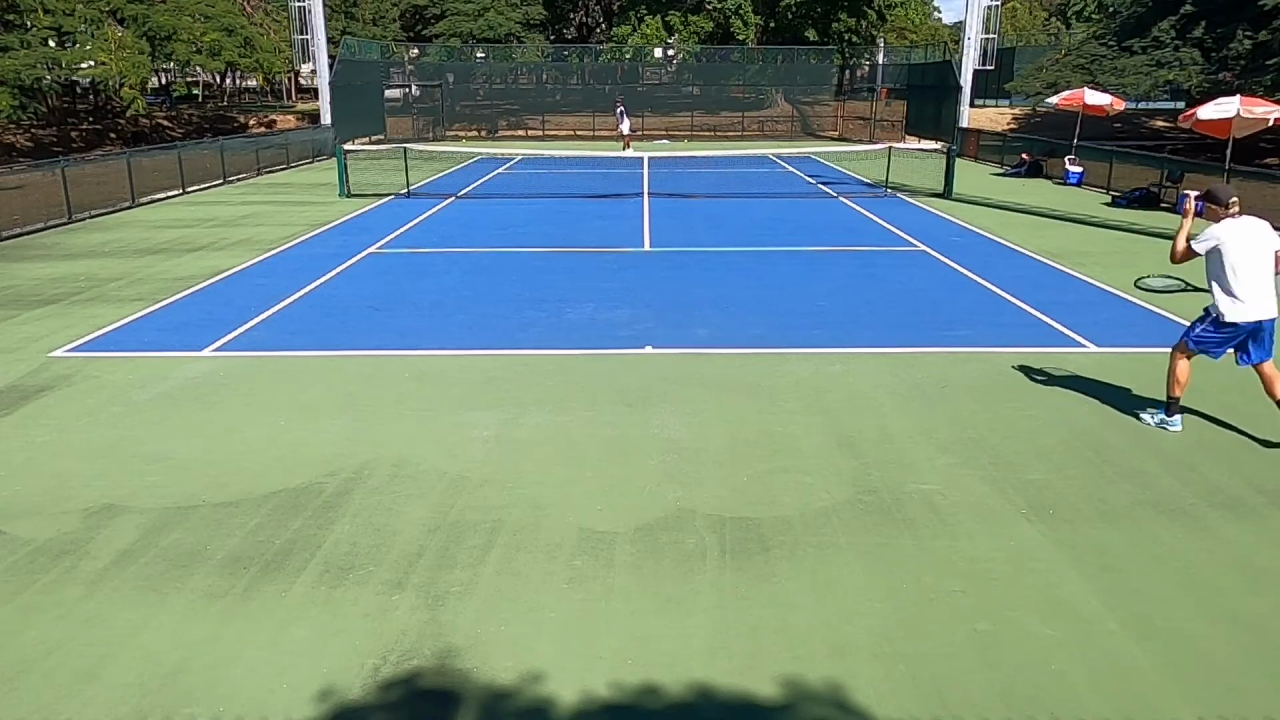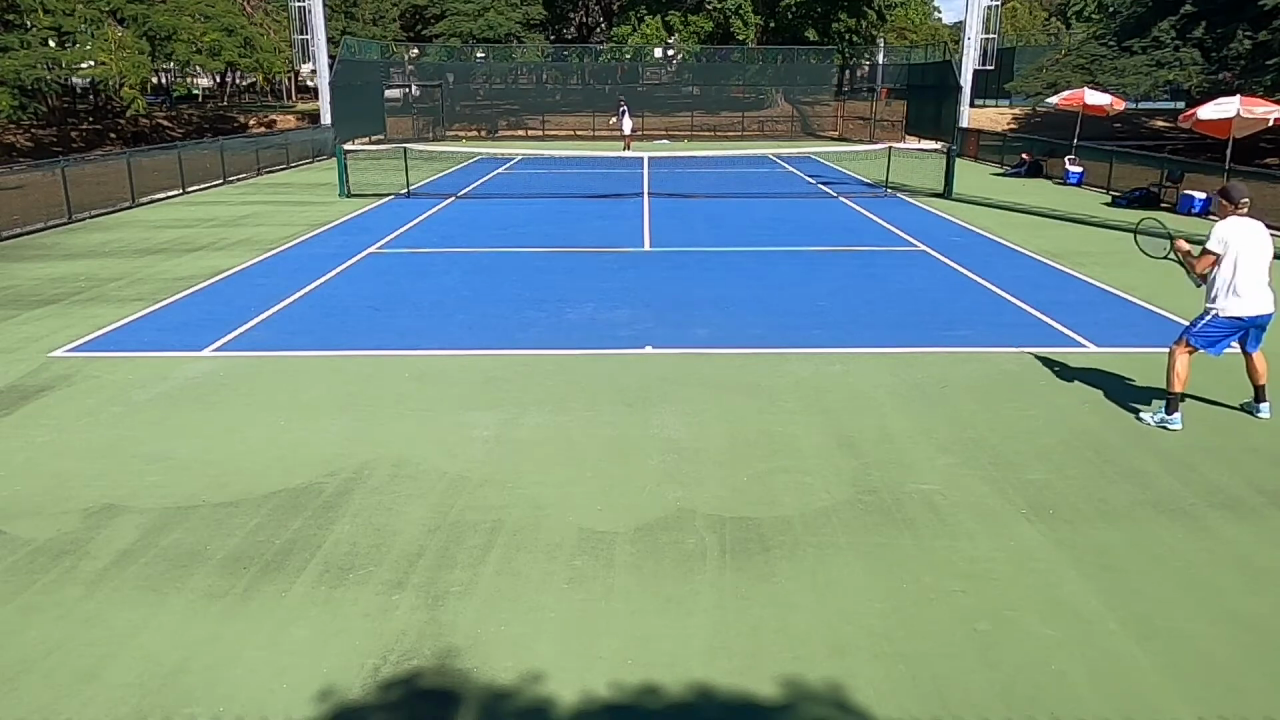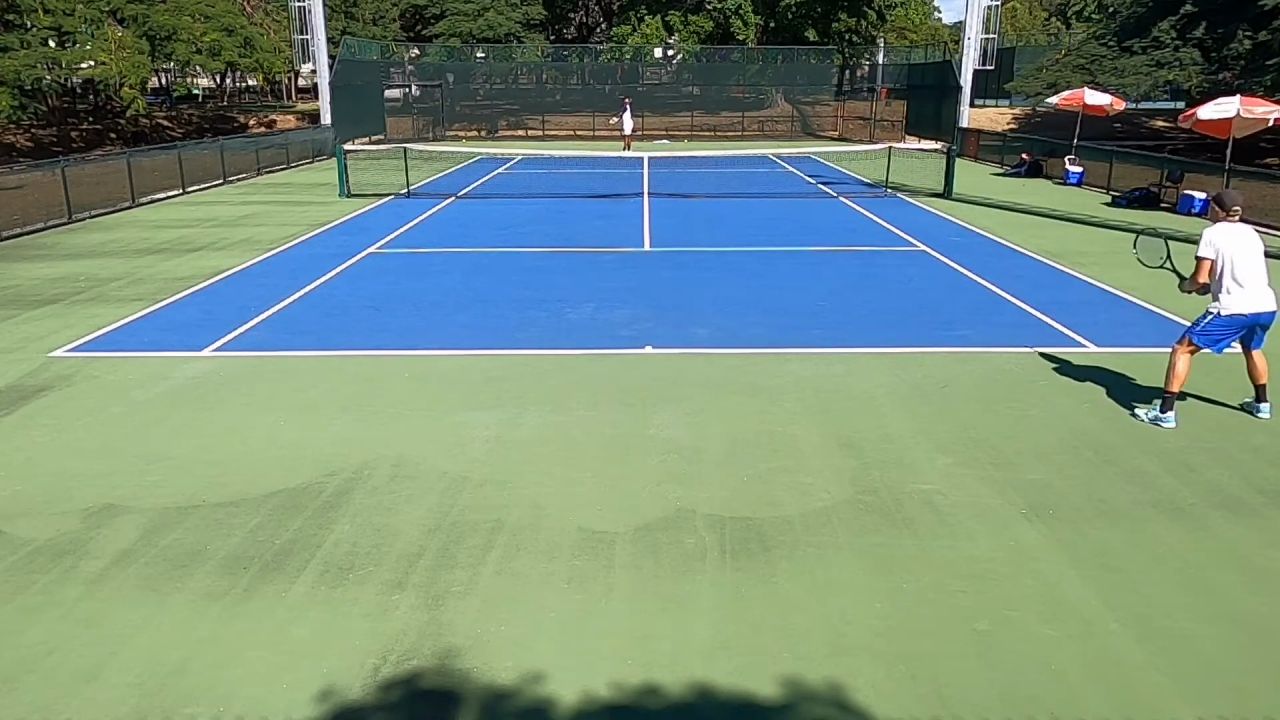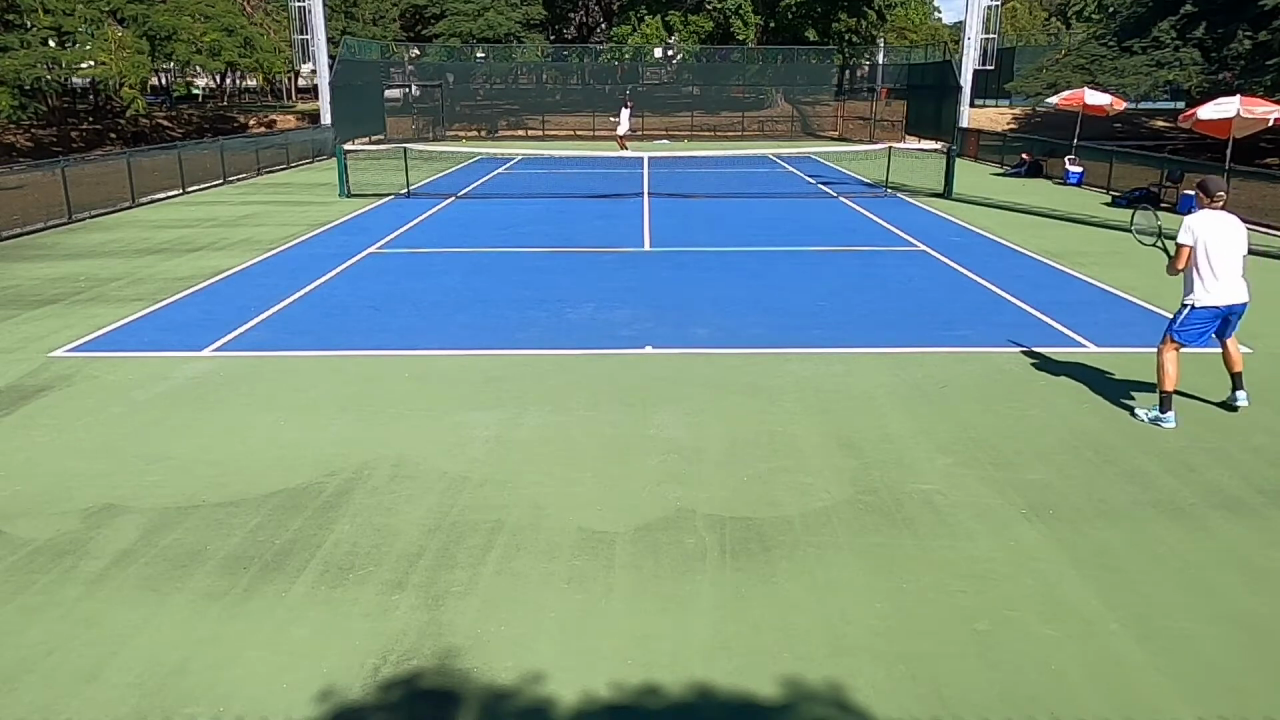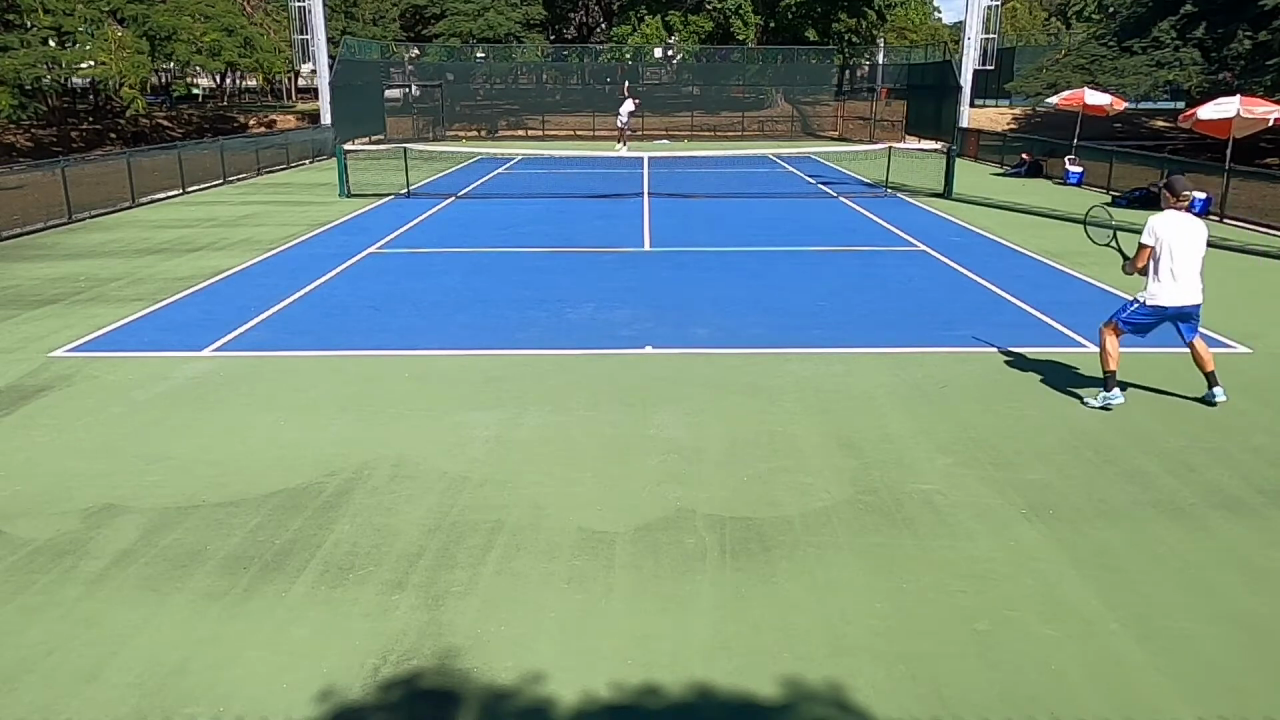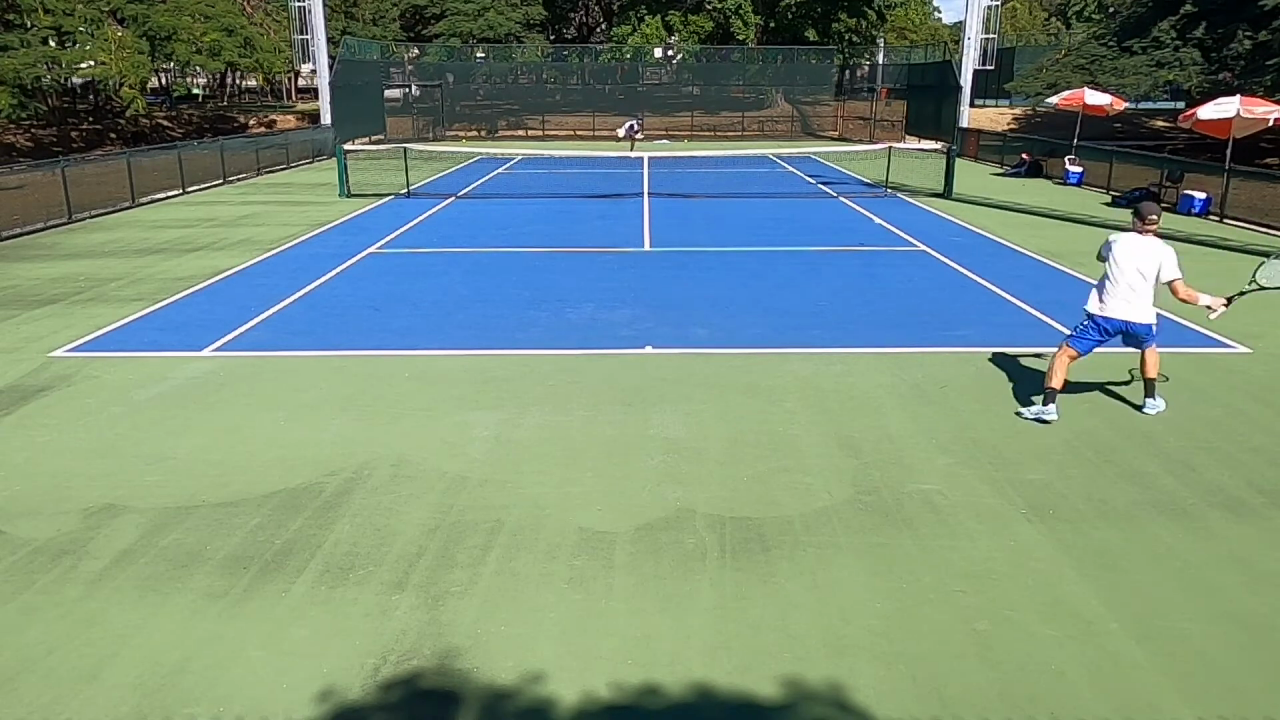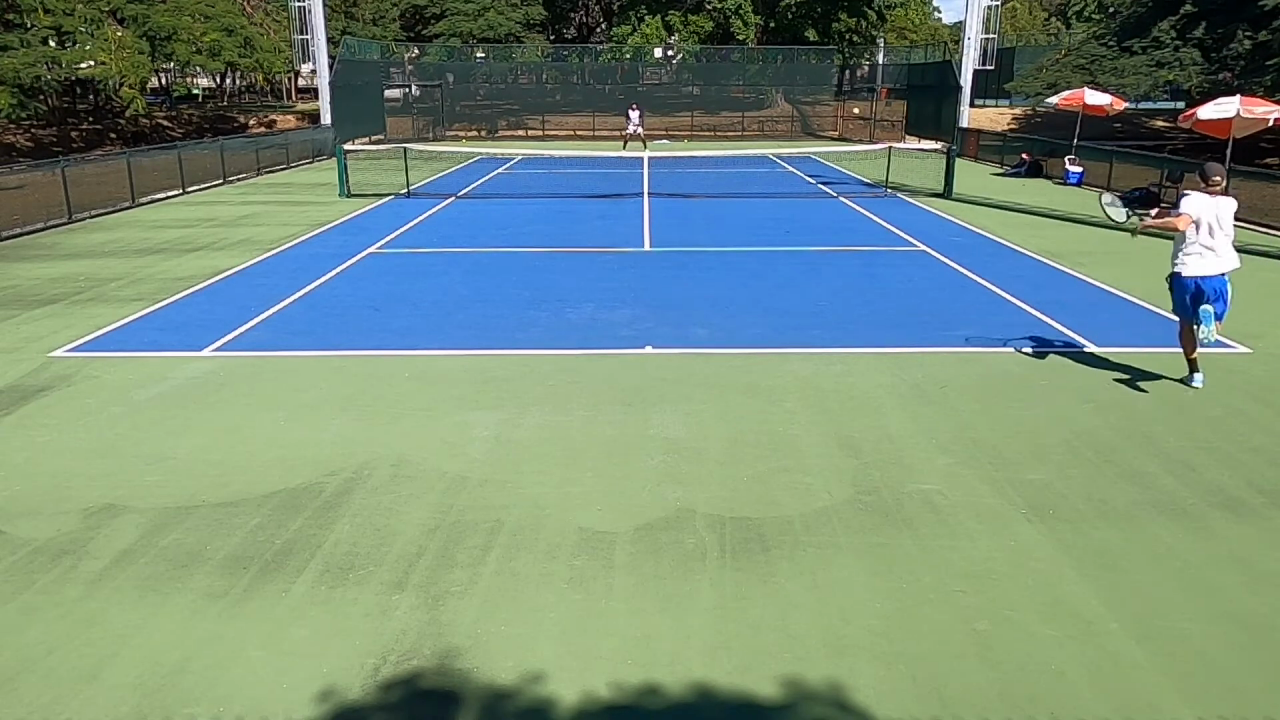
dt=0.5s
person 1, frame 1
left shoulder: (1217, 232)
left elbow: (1176, 257)
left wrist: (1187, 219)
left hip: (1232, 315)
left knee: (1180, 353)
left ankle: (1170, 415)
person 1, frame 2
left shoulder: (1223, 228)
right shoulder: (1262, 229)
left elbow: (1198, 268)
left wrist: (1184, 251)
left hip: (1230, 310)
right hip: (1264, 308)
left knee: (1179, 350)
right knee: (1251, 351)
left ankle: (1171, 413)
right ankle: (1261, 403)
person 1, frame 3
left shoulder: (1212, 234)
right shoulder: (1252, 234)
left elbow: (1200, 278)
left wrist: (1186, 285)
right wrist: (1206, 287)
left hip: (1234, 309)
right hip: (1266, 307)
left knee: (1182, 350)
right knee: (1252, 349)
left ankle: (1165, 412)
right ankle: (1261, 403)
person 1, frame 4
left shoulder: (1193, 221)
right shoulder: (1238, 224)
left elbow: (1178, 265)
left wrist: (1170, 267)
left hip: (1206, 301)
right hip: (1238, 298)
left knee: (1168, 348)
right knee: (1226, 339)
left ankle: (1165, 412)
right ankle: (1238, 392)
person 1, frame 5
left shoulder: (1157, 222)
right shoulder: (1200, 227)
left elbow: (1138, 264)
left wrist: (1128, 267)
left hip: (1158, 300)
right hip: (1191, 300)
left knee: (1108, 332)
right knee: (1193, 339)
left ankle: (1110, 390)
right ankle: (1214, 389)
person 1, frame 6
left shoulder: (1116, 239)
right shoulder: (1165, 252)
left elbow: (1101, 257)
right elbow: (1181, 293)
right wrist: (1210, 301)
left hip: (1104, 314)
right hip: (1140, 318)
left knee: (1064, 355)
right knee: (1149, 348)
left ankle: (1048, 406)
right ankle: (1151, 399)
person 1, frame 7
left shoulder: (1192, 198)
right shoulder: (1230, 204)
left elbow: (1181, 223)
left wrist: (1150, 224)
right wrist: (1163, 214)
left hip: (1186, 274)
right hip: (1217, 275)
left knee: (1186, 324)
right knee: (1212, 321)
left ankle: (1195, 373)
right ankle: (1207, 322)
